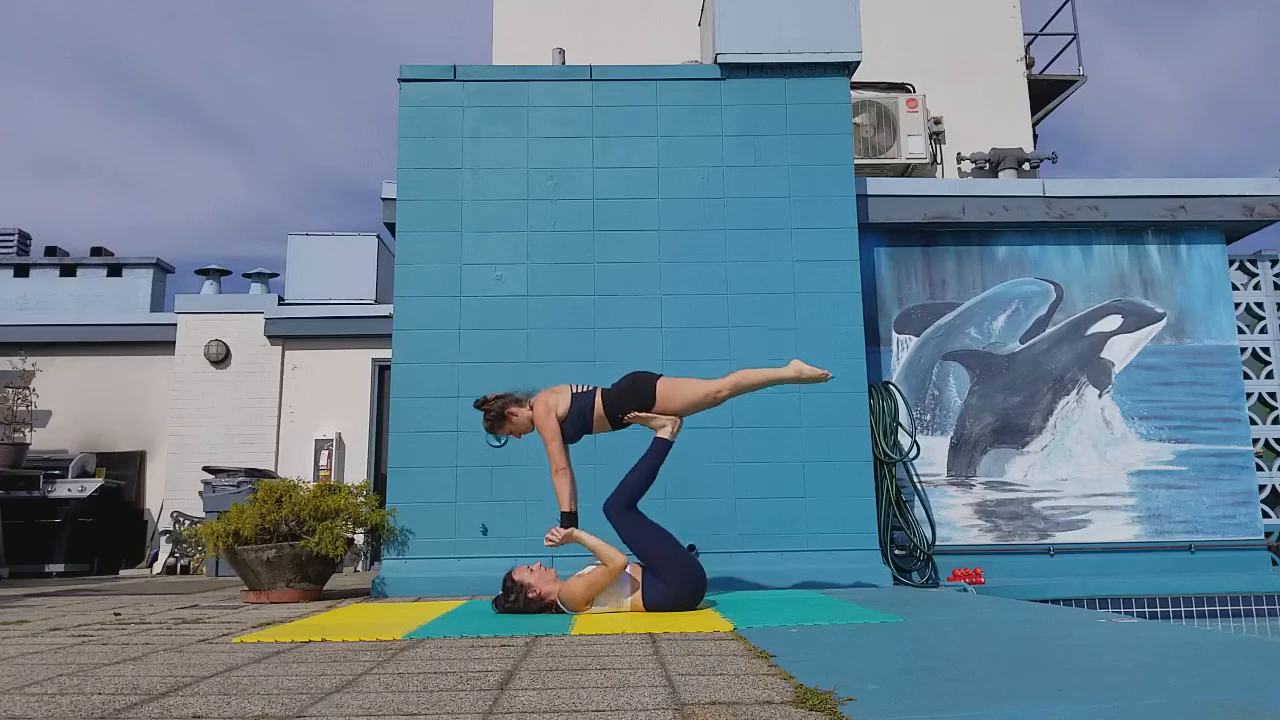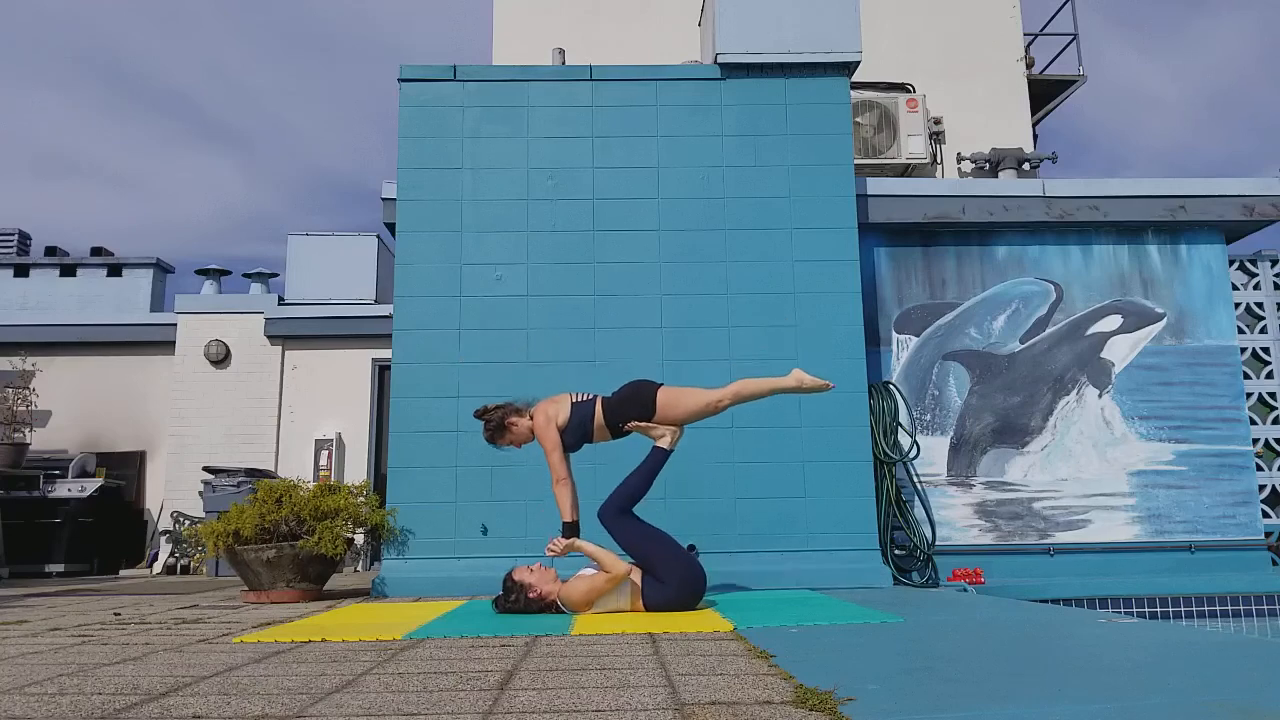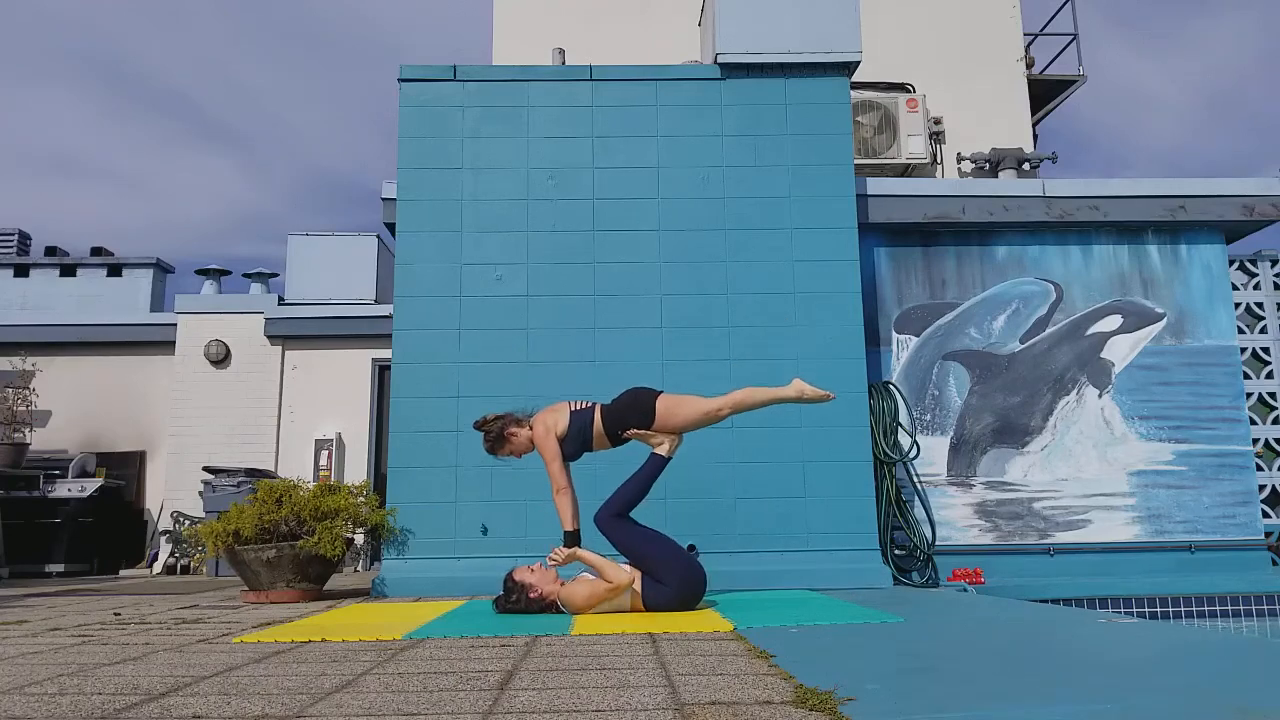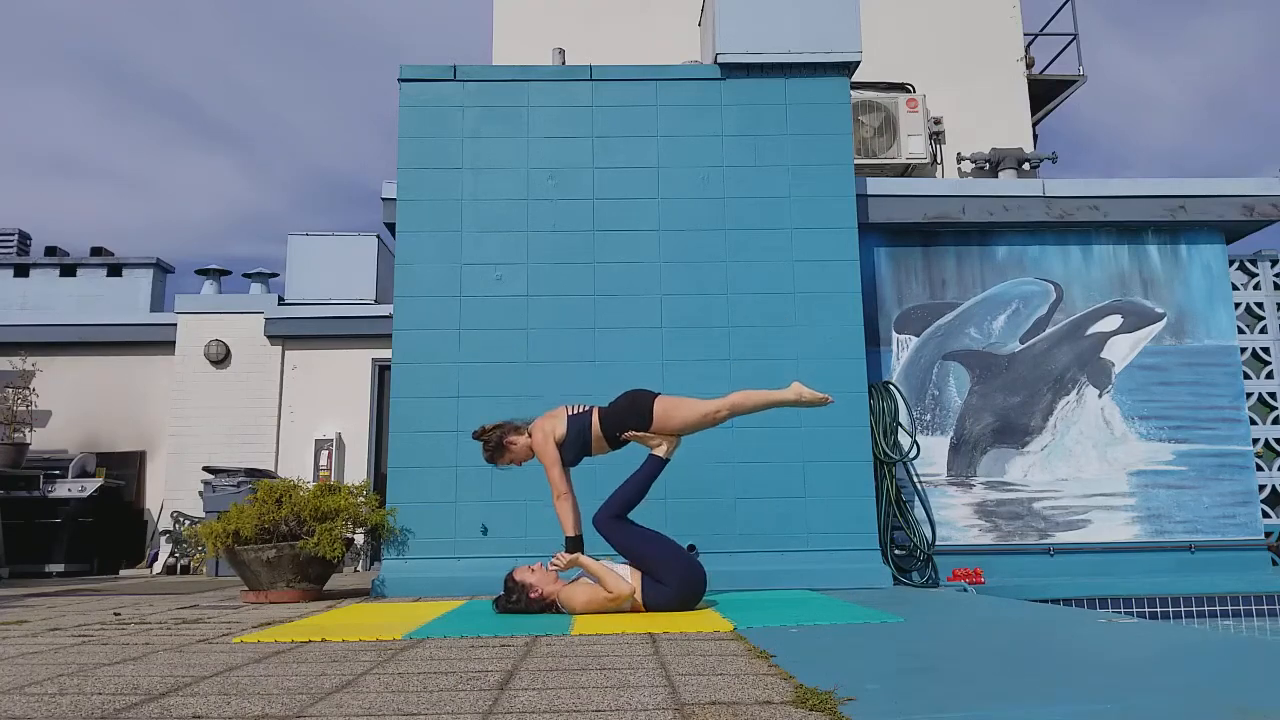
dt=0.1s
person 1, frame 1
left shoulder: (541, 409)
right shoulder: (550, 407)
left elbow: (560, 470)
right elbow: (565, 470)
left wrist: (568, 521)
right wrist: (571, 518)
left hip: (635, 398)
right hip: (633, 400)
left knee: (718, 390)
right knee: (718, 390)
left ankle: (790, 373)
right ankle: (790, 371)
person 1, frame 2
left shoulder: (541, 418)
right shoulder: (550, 416)
left elbow: (561, 480)
right elbow: (566, 480)
left wrist: (569, 531)
right wrist: (572, 528)
left hip: (635, 406)
right hip: (632, 409)
left knee: (719, 398)
right knee: (718, 399)
left ankle: (790, 382)
right ankle: (790, 380)
person 1, frame 3
left shoulder: (540, 429)
right shoulder: (549, 428)
left elbow: (561, 489)
right elbow: (566, 490)
left wrist: (571, 541)
right wrist: (575, 541)
left hip: (634, 413)
right hip: (632, 416)
left knee: (719, 407)
right knee: (719, 408)
left ankle: (792, 390)
right ankle: (792, 390)
person 1, frame 4
left shoulder: (539, 435)
right shoulder: (548, 434)
left elbow: (561, 495)
right elbow: (567, 496)
left wrist: (573, 548)
right wrist: (577, 547)
left hip: (632, 415)
right hip: (630, 418)
left knee: (717, 409)
right knee: (716, 410)
left ankle: (790, 394)
right ankle: (790, 394)
person 2, frame 1
left shoulder: (572, 588)
right shoulder: (571, 593)
right elbow: (618, 561)
right wrist: (575, 534)
left hip: (678, 586)
right hip: (680, 586)
left knee: (618, 508)
right knee: (617, 507)
left ankle: (664, 434)
right ankle: (664, 435)
person 2, frame 2
left shoulder: (572, 590)
right shoulder: (571, 595)
right elbow: (620, 569)
right wrist: (577, 544)
left hip: (678, 584)
right hip: (680, 585)
left knee: (612, 513)
right knee: (613, 512)
left ankle: (664, 443)
right ankle: (664, 444)
person 2, frame 3
left shoulder: (570, 590)
right shoulder: (570, 596)
right elbow: (623, 580)
right wrist: (579, 553)
left hip: (678, 586)
right hip: (680, 585)
left knee: (608, 517)
right knee: (608, 517)
left ankle: (662, 449)
right ankle: (662, 451)
person 2, frame 4
left shoulder: (570, 591)
right shoulder: (569, 598)
right elbow: (623, 590)
right wrist: (580, 559)
left hip: (678, 585)
right hip: (680, 584)
left knee: (608, 519)
right knee: (608, 518)
left ankle: (660, 451)
right ankle: (660, 452)
